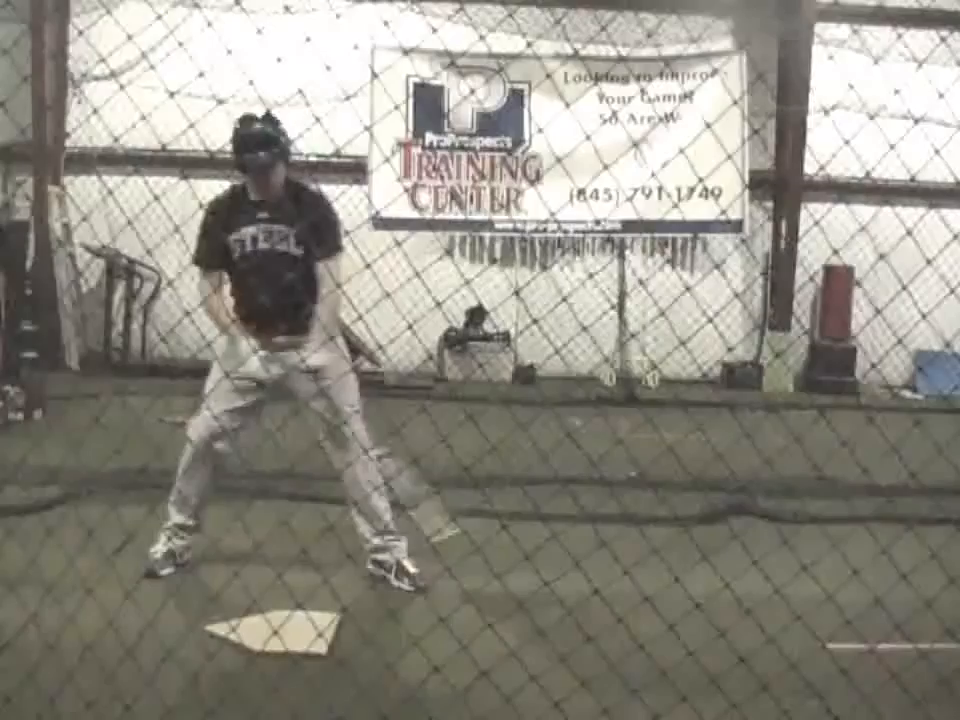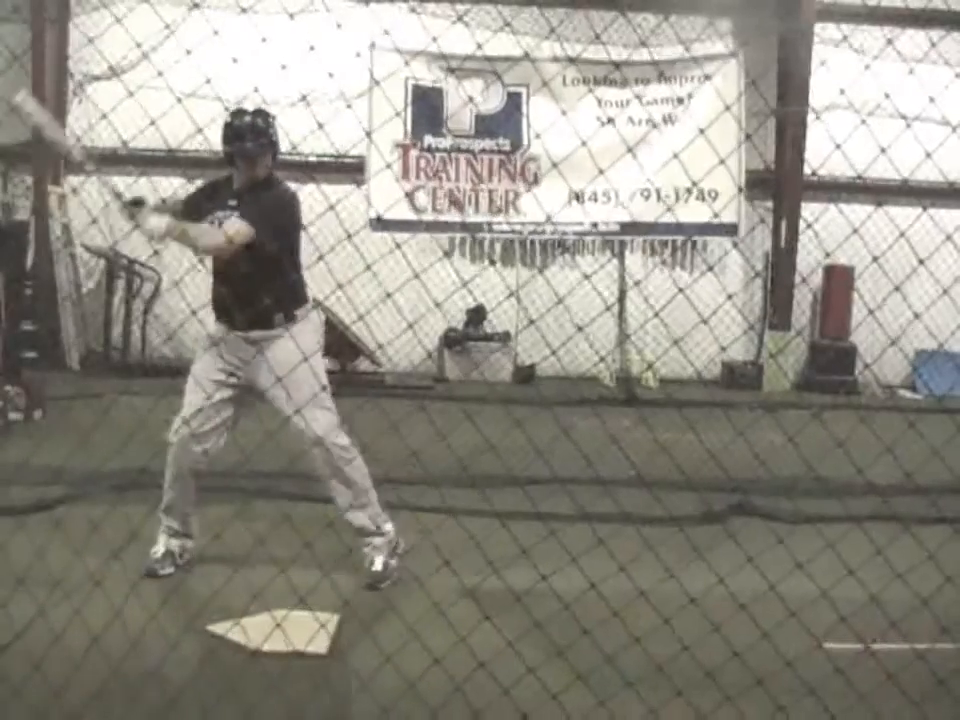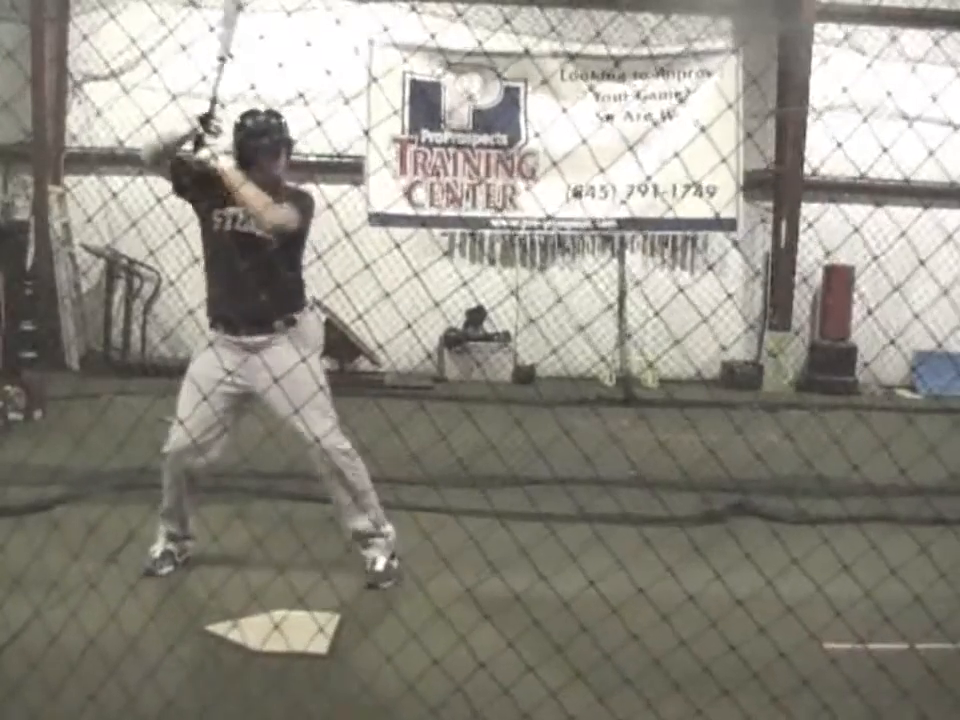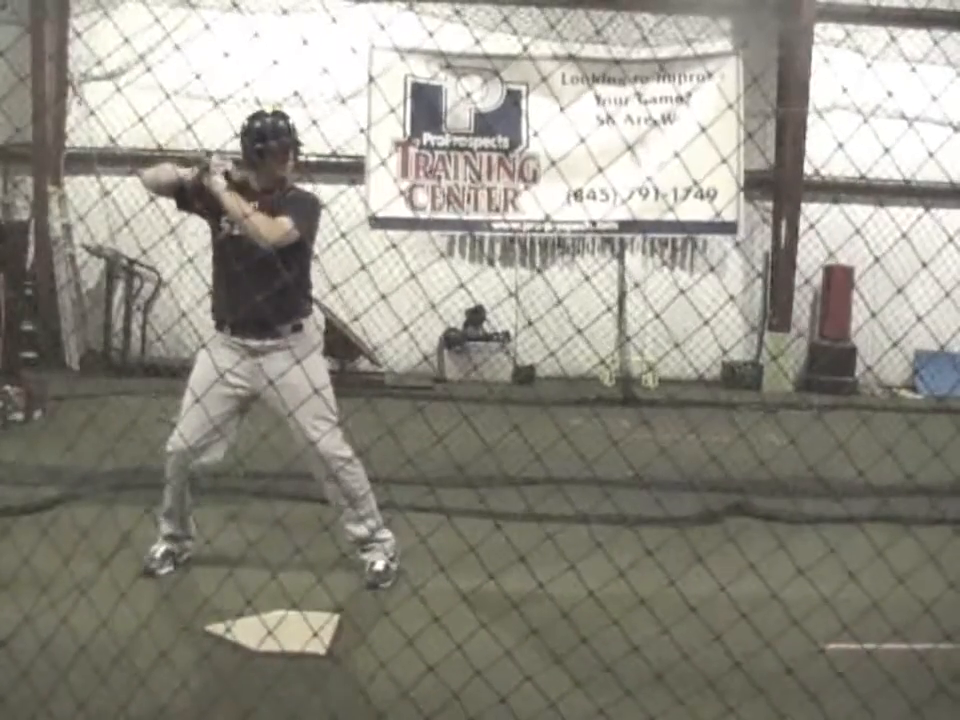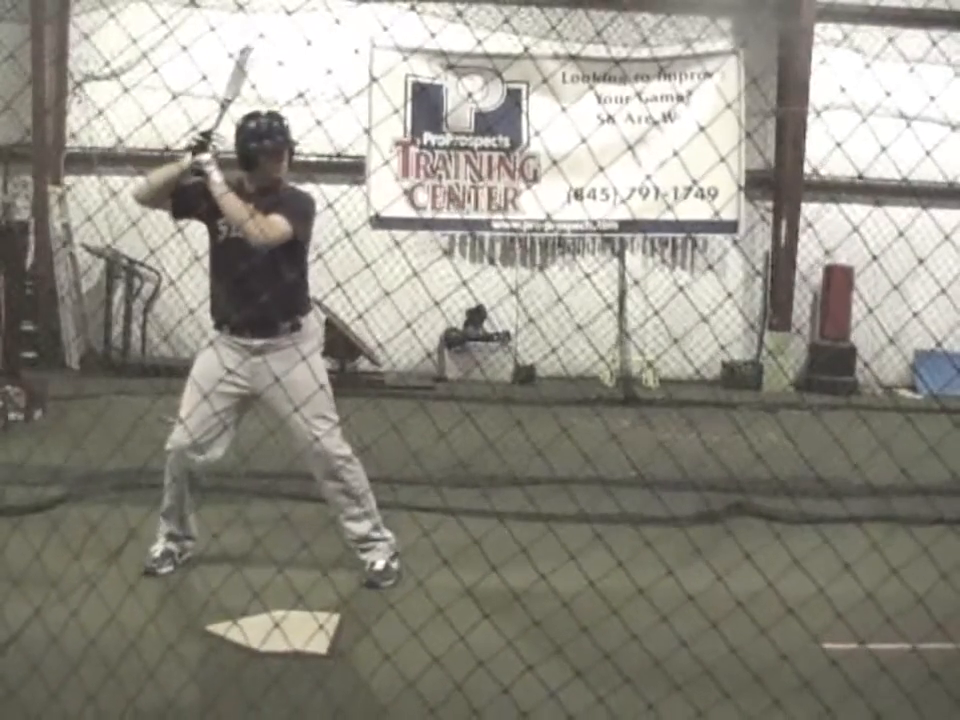
dt=0.5s
person 1, frame 1
left shoulder: (313, 206)
right shoulder: (221, 212)
left elbow: (329, 282)
right elbow: (211, 290)
left wrist: (318, 346)
right wrist: (244, 347)
left hip: (310, 339)
right hip: (248, 341)
left knee: (351, 440)
right knee: (203, 438)
left ankle: (387, 551)
right ankle: (176, 537)
person 1, frame 2
left shoulder: (279, 199)
right shoulder: (213, 191)
left elbow: (219, 243)
right elbow: (169, 221)
left wrist: (169, 226)
right wrist: (150, 212)
left hip: (284, 336)
right hip: (228, 337)
left knee: (327, 437)
right knee: (186, 438)
left ankle: (380, 540)
right ankle: (175, 540)
person 1, frame 3
left shoulder: (298, 200)
right shoulder: (209, 187)
left elbow: (272, 220)
right elbow: (151, 157)
left wrist: (226, 169)
right wrist: (186, 137)
left hip: (284, 343)
right hip: (222, 345)
left knee: (330, 443)
right knee: (180, 449)
left ankle: (379, 539)
right ankle: (173, 539)
person 1, frame 4
left shoulder: (304, 204)
right shoulder: (222, 192)
left elbow: (270, 235)
right elbow: (150, 179)
left wrist: (219, 187)
right wrist: (195, 175)
left hip: (289, 347)
right hip: (228, 346)
left knee: (332, 451)
right knee: (182, 449)
left ankle: (378, 545)
right ankle: (174, 539)
person 1, frame 5
left shoulder: (298, 203)
right shoulder: (213, 195)
left elbow: (260, 234)
right elbow: (143, 195)
left wrist: (215, 180)
right wrist: (189, 164)
left hip: (289, 345)
right hip: (228, 346)
left knee: (330, 449)
right knee: (182, 446)
left ankle: (377, 544)
right ankle: (174, 537)
